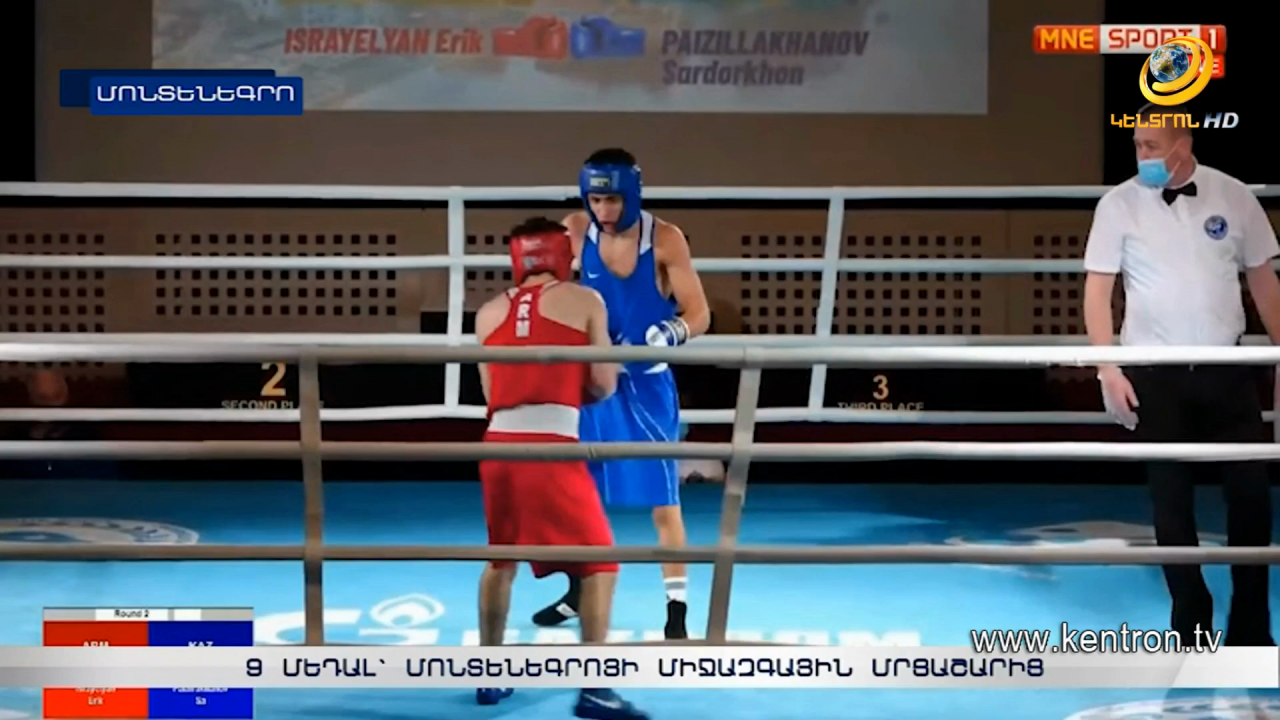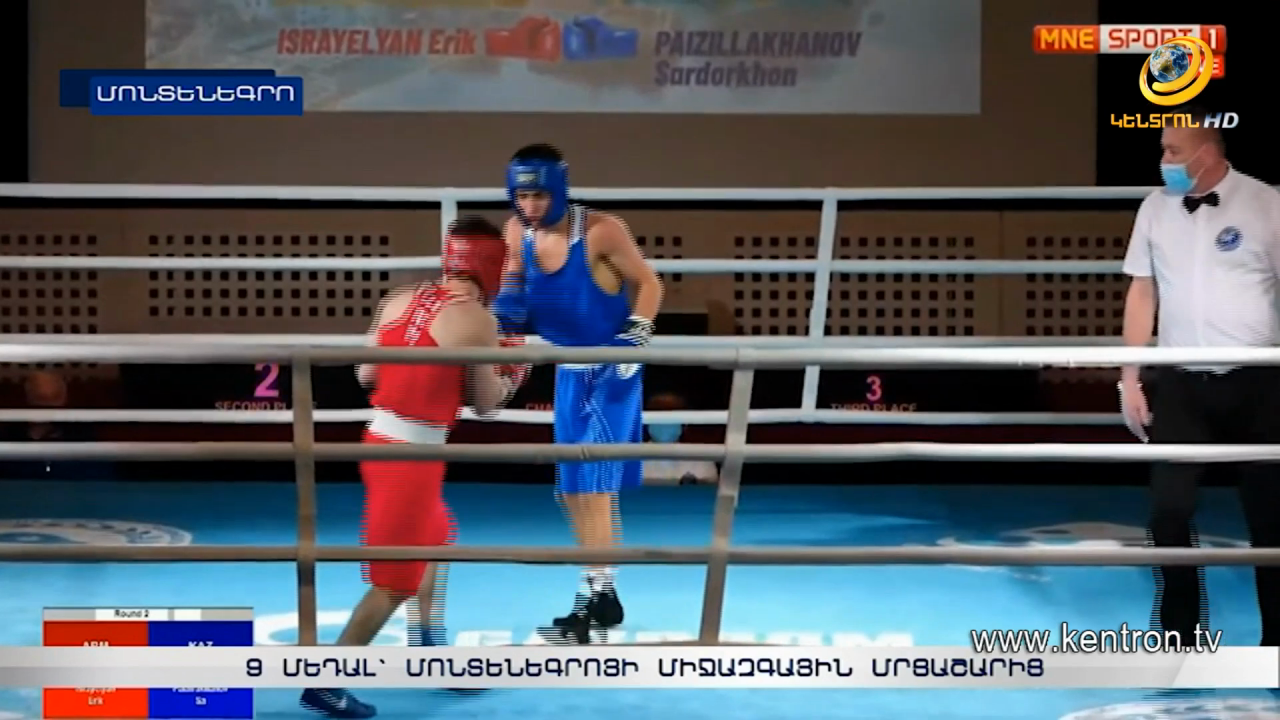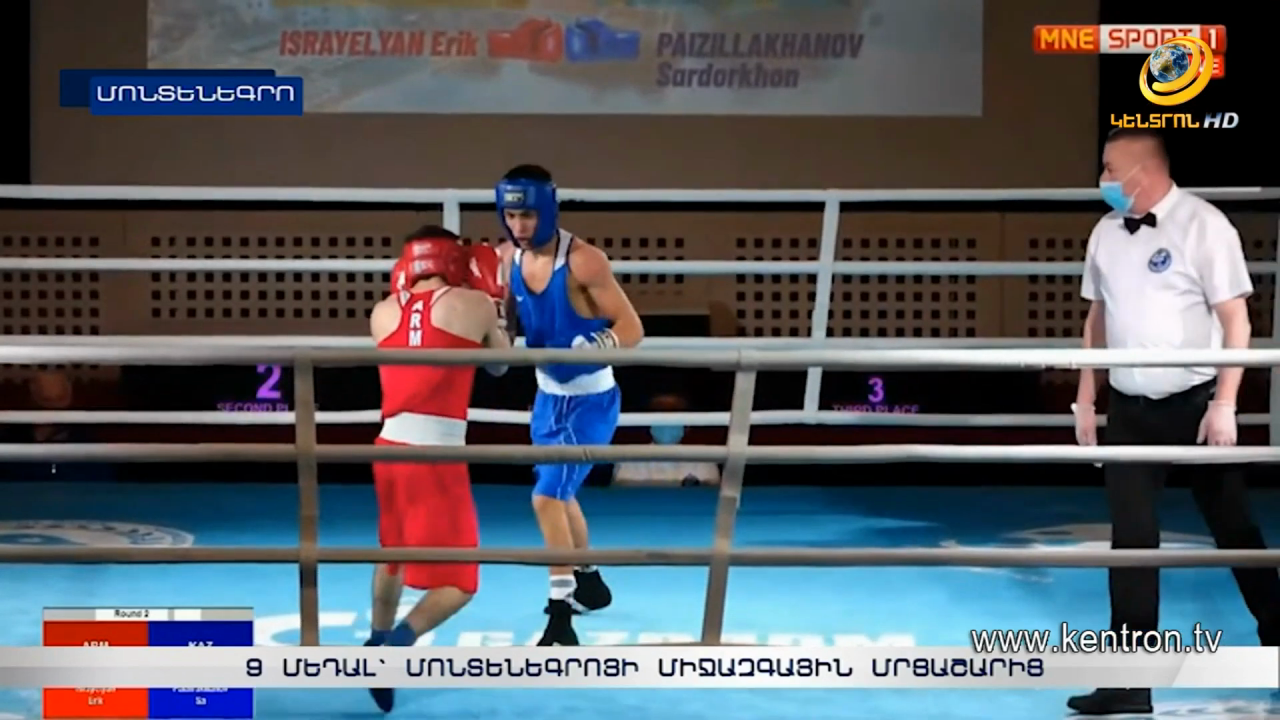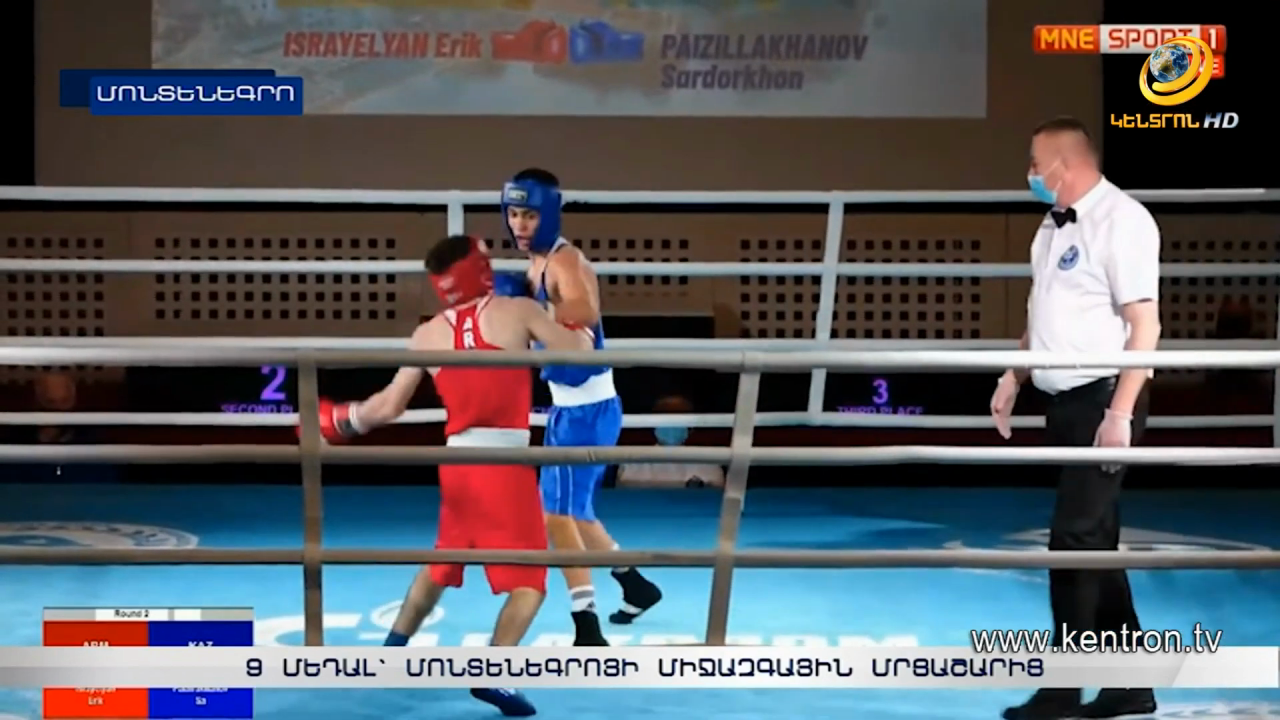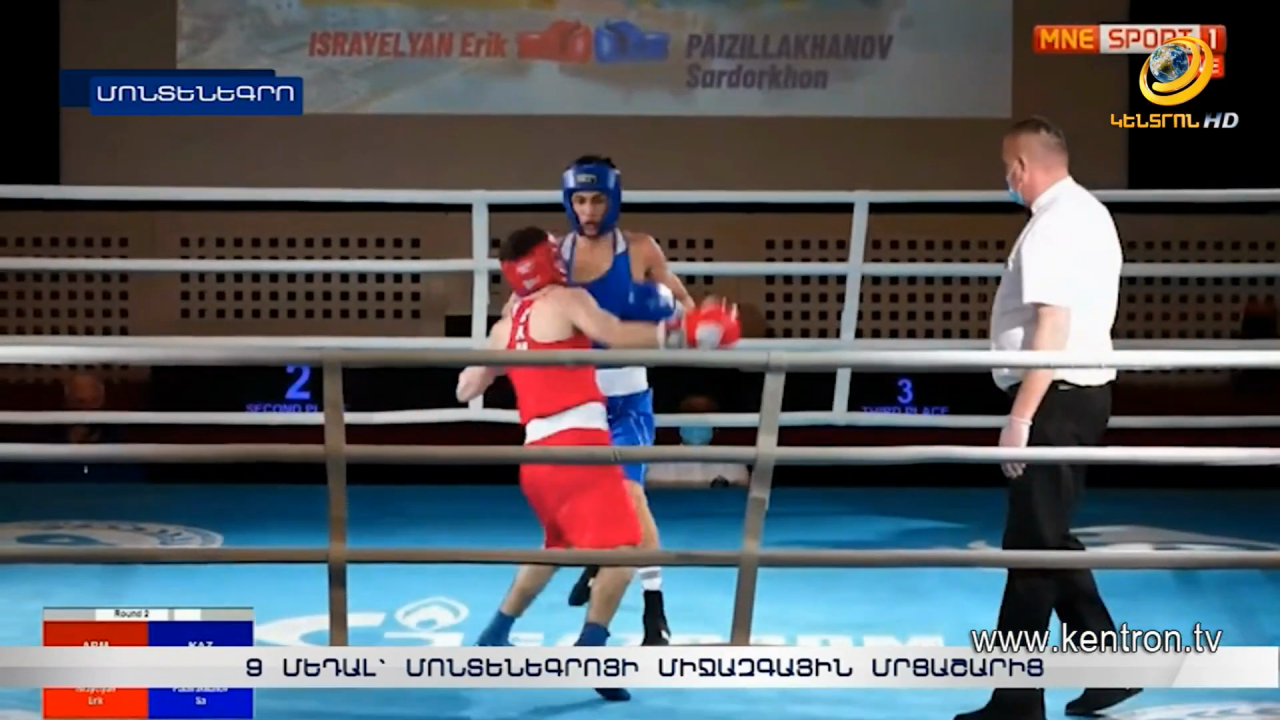
dt=0.4s
person 1, frame 1
left shoulder: (1234, 197)
right shoulder: (1119, 203)
right elbow: (1097, 290)
right wrist: (1108, 368)
left hip: (1226, 370)
right hip: (1154, 373)
right knee: (1171, 501)
right ankle: (1191, 621)
person 1, frame 2
right shoulder: (1156, 208)
right elbow: (1141, 296)
right wrist: (1132, 376)
right hip: (1178, 381)
right knee: (1171, 509)
right ankle: (1178, 631)
person 1, frame 3
left shoulder: (1204, 225)
right shoulder: (1106, 232)
left wrist: (1223, 405)
right wrist: (1086, 396)
left hip: (1193, 403)
right hip: (1128, 408)
left knee: (1232, 527)
right knee: (1130, 539)
person 1, frame 4
left shoulder: (1122, 221)
right shoulder: (1054, 227)
left elbow: (1143, 326)
left wrist: (1120, 411)
right wrist: (1010, 379)
left hip: (1102, 399)
right hip: (1066, 400)
left knee: (1074, 538)
right knee: (1092, 541)
person 1, frame 5
left shoulder: (1050, 227)
right shoulder: (1092, 215)
left elbow: (1051, 331)
left wrist: (1019, 416)
left hip: (1056, 399)
right hip: (1088, 391)
left knee: (1033, 545)
right knee: (1053, 539)
person 2, frame 1
left shoulder: (490, 312)
right shoulder: (586, 300)
right elbow: (603, 386)
left hip: (500, 445)
right hip: (551, 447)
left knee: (501, 557)
right knee: (599, 566)
person 2, frame 2
left shoulder: (400, 298)
right shoulder: (480, 321)
left elbow: (365, 373)
right elbow: (486, 403)
right wrist: (514, 373)
left hip: (379, 440)
right hip: (411, 454)
left knee: (436, 537)
right knee: (396, 577)
left ankle: (433, 651)
right ankle: (325, 679)
person 2, frame 3
left shoulder: (382, 313)
right shoulder: (474, 302)
right elbow: (499, 363)
left hip: (391, 448)
right hip: (435, 454)
left knee: (396, 551)
right knee: (456, 583)
left ankle: (380, 644)
right ankle: (395, 646)
person 2, frame 4
left shoulder: (428, 335)
right shoulder: (515, 310)
left elbow: (389, 406)
right elbow: (577, 348)
left wrist: (344, 419)
right wrist: (574, 332)
left hip: (459, 465)
right hip: (506, 467)
left knee: (441, 565)
right knee: (526, 583)
left ankle: (390, 654)
person 2, frame 5
left shoulder: (504, 325)
right shoulder: (569, 299)
left elbow: (466, 391)
right elbow: (626, 338)
right wrist: (688, 329)
right hip: (583, 440)
left knee: (554, 552)
right knee: (620, 552)
left ankle: (493, 636)
person 3, frame 1
left shoulder: (665, 239)
right shoulder: (576, 231)
left elbow: (698, 314)
left wrist: (669, 335)
left hip: (647, 381)
left knee: (663, 503)
left ankle: (677, 617)
right ankle: (580, 589)
person 3, frame 2
left shoulder: (603, 231)
right shoulder: (518, 234)
left elbow: (650, 285)
right elbow: (510, 301)
left wrist: (634, 338)
right wrist: (507, 309)
left hip: (612, 377)
right hip: (570, 376)
left knee: (593, 493)
right knee: (576, 493)
left ankle: (586, 617)
right ankle: (602, 602)
person 3, frame 3
left shoulder: (583, 260)
right shoulder: (510, 256)
left elbow: (632, 328)
left wrist: (590, 345)
left hip: (589, 401)
right hip: (551, 397)
left knee: (546, 500)
right knee: (557, 494)
left ankle: (561, 627)
right ankle: (587, 585)
person 3, frame 4
left shoulder: (569, 263)
right shoulder: (532, 263)
left elbow: (582, 316)
right wrist: (511, 296)
left hip: (589, 409)
right hip: (565, 406)
left knee: (557, 518)
right knee: (572, 513)
left ankle: (587, 632)
right ankle: (635, 584)
person 3, frame 5
left shoulder: (640, 247)
right shoulder: (558, 250)
left elbow: (684, 306)
left wrist: (668, 302)
left hip: (627, 396)
left knee: (627, 495)
left ankle: (653, 613)
right ankle: (597, 561)
